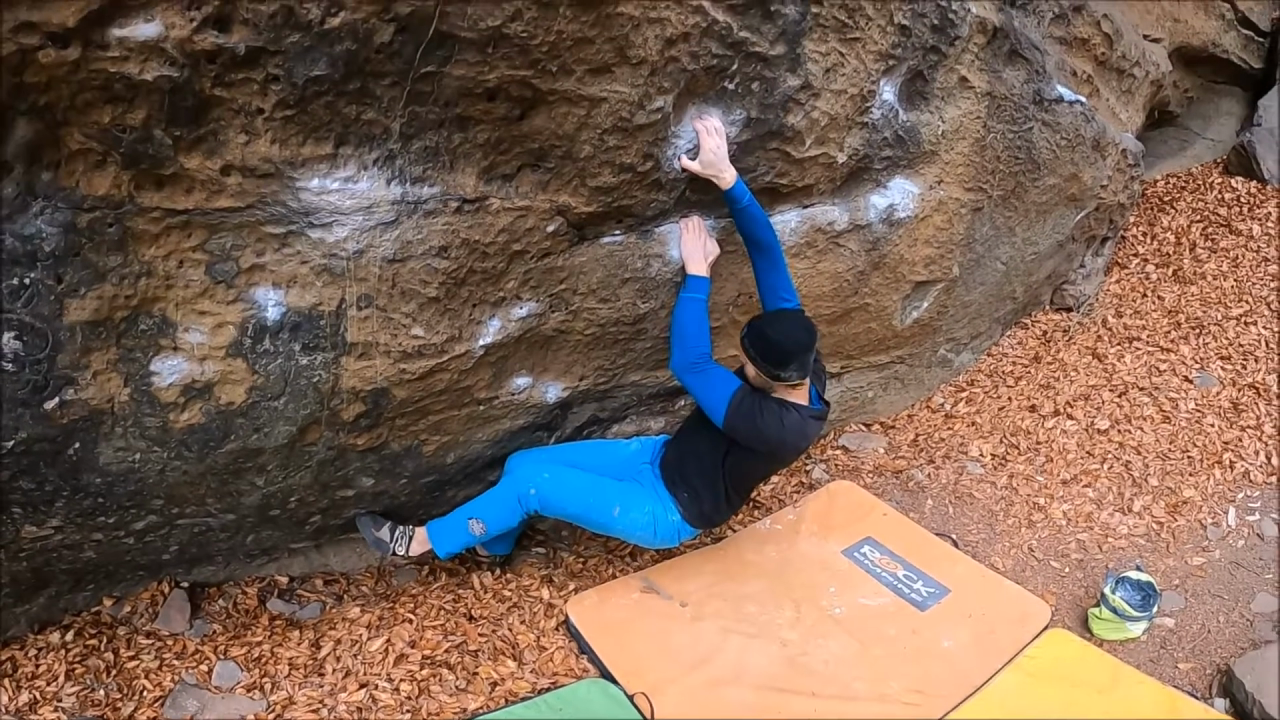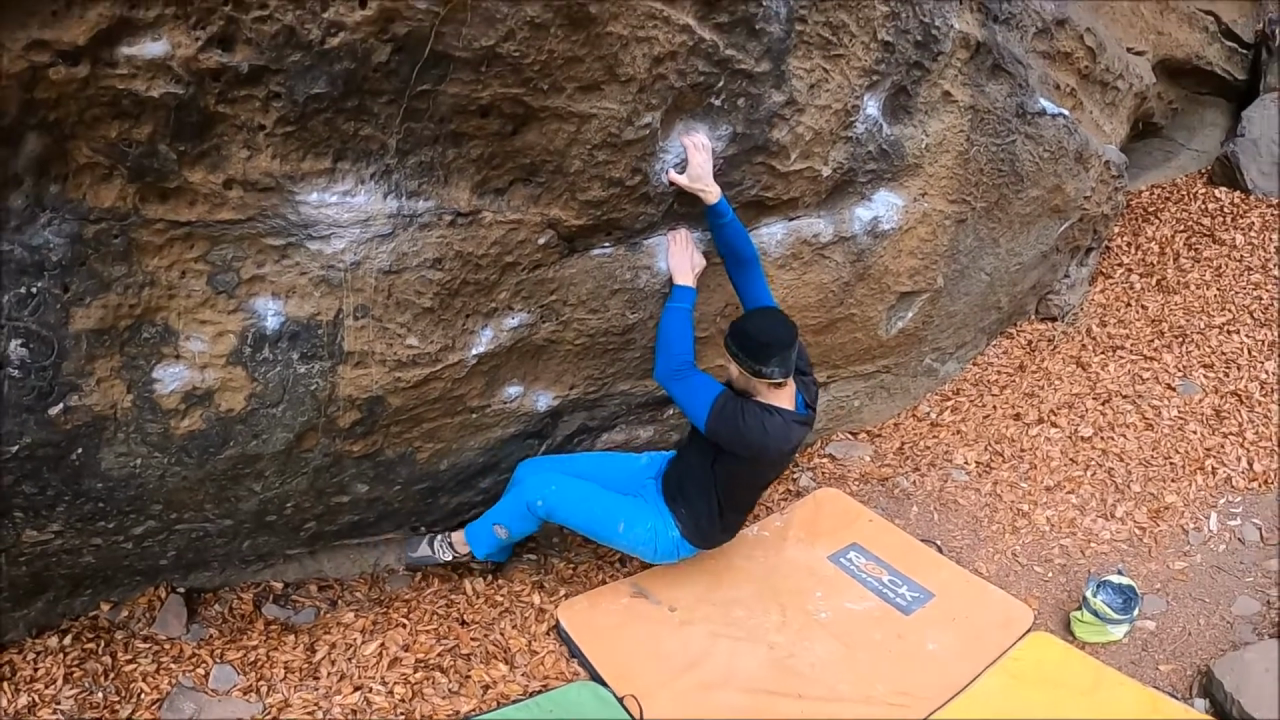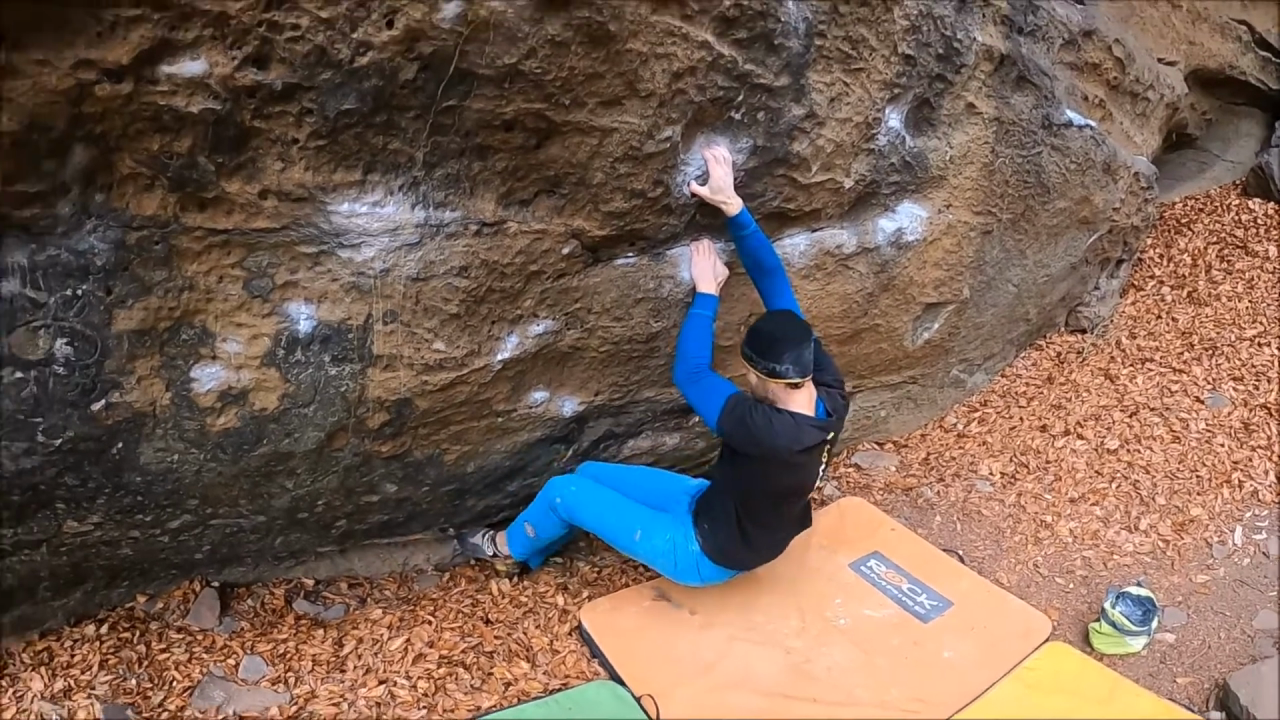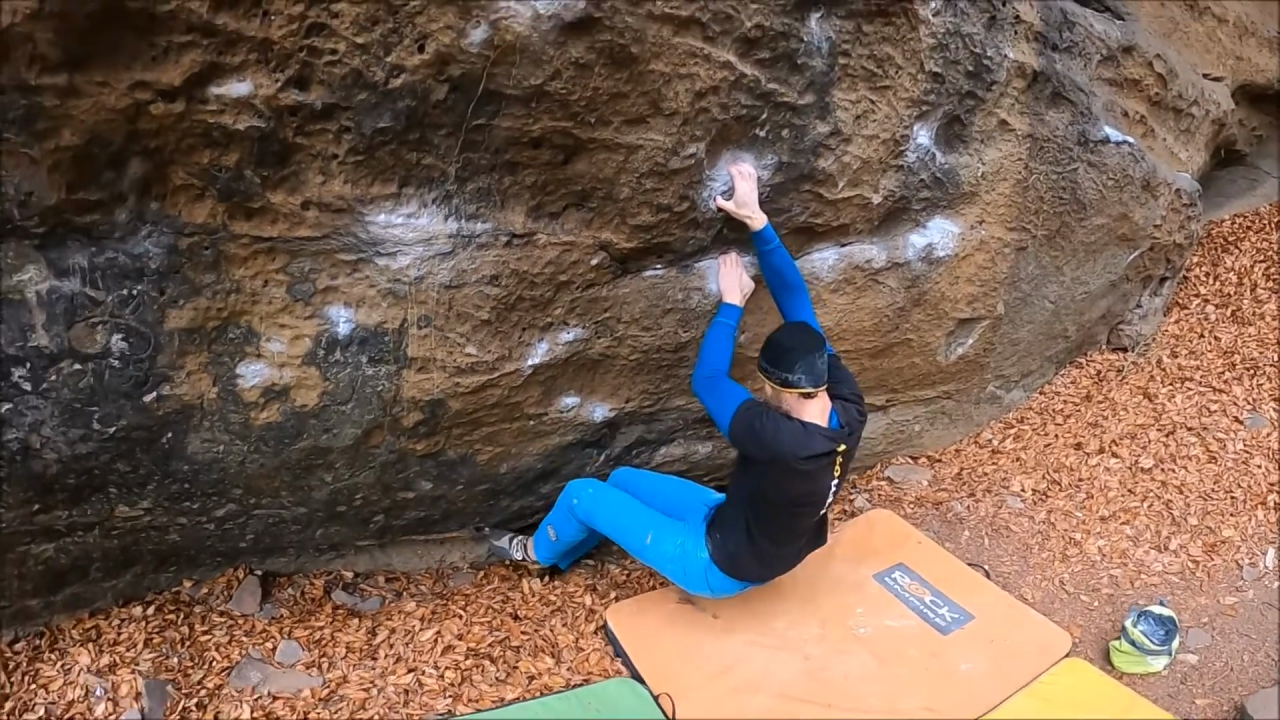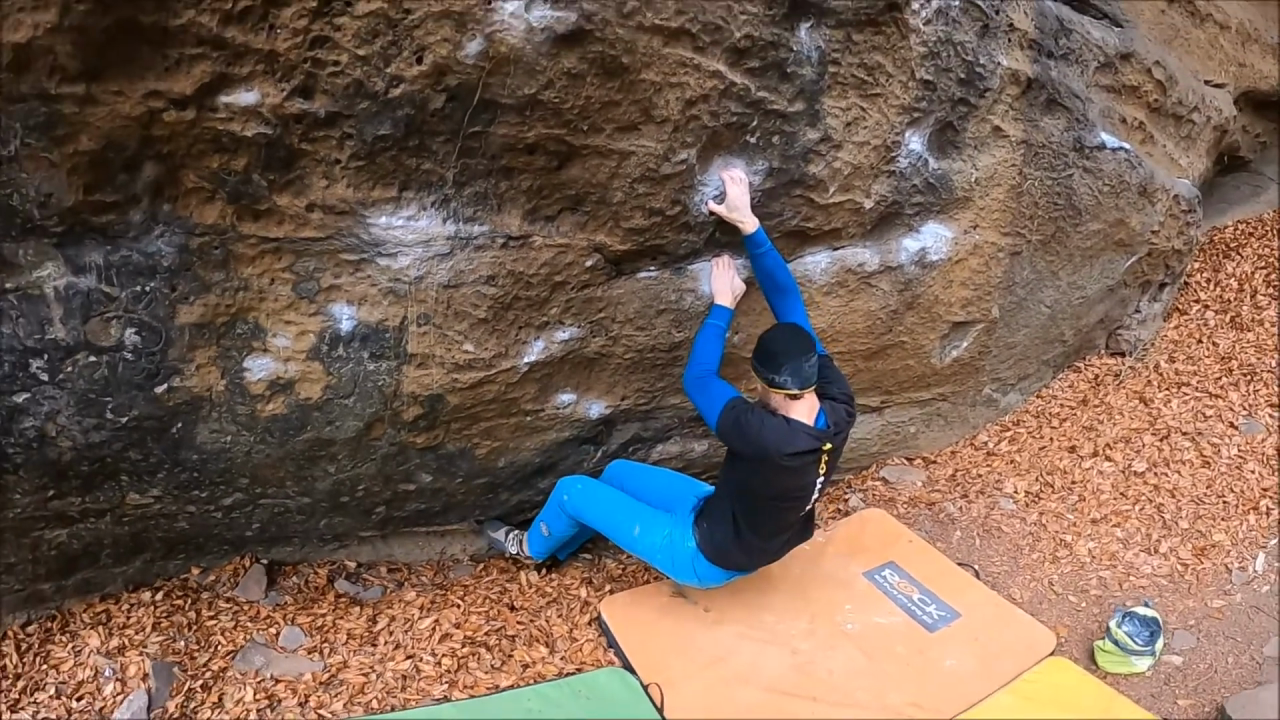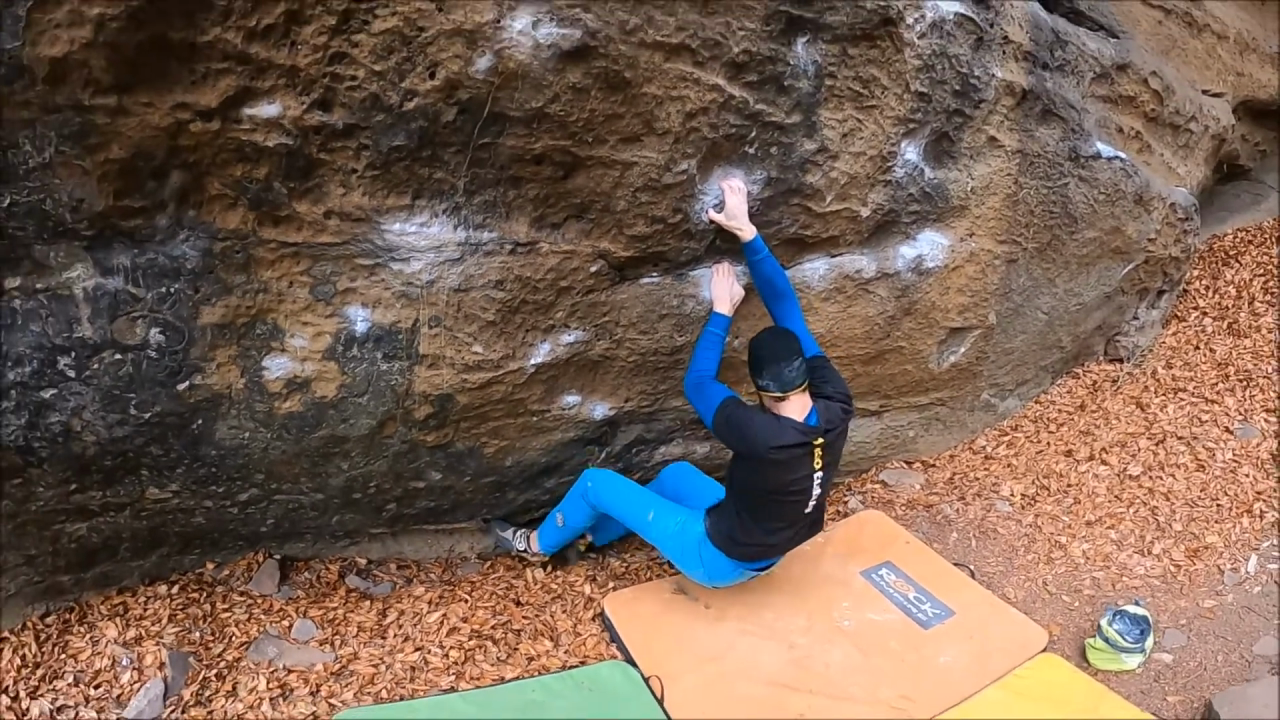
dt=0.4s
person 1, frame 1
left shoulder: (777, 427)
right shoulder: (801, 356)
left elbow: (690, 364)
right elbow: (768, 256)
left wrist: (697, 271)
right wrist: (727, 177)
left hip: (671, 509)
right hip: (664, 457)
left knee: (532, 483)
right knee: (520, 463)
left ankle: (421, 541)
right ankle: (494, 545)
person 1, frame 2
left shoulder: (757, 431)
right shoulder: (796, 373)
left elbow: (672, 372)
right elbow: (749, 274)
left wrist: (684, 282)
right wrist: (710, 194)
left hip: (675, 530)
right hip: (670, 475)
left knee: (541, 491)
right knee: (530, 470)
left ankle: (466, 546)
right ankle: (492, 550)
person 1, frame 3
left shoulder: (772, 434)
right shoulder: (830, 391)
left elbow: (690, 375)
right elbow: (777, 288)
left wrist: (706, 291)
right wrist: (733, 206)
left hip: (708, 555)
right hip: (717, 509)
left knee: (564, 491)
right knee: (589, 474)
left ankle: (507, 548)
right ankle: (528, 557)
person 1, frame 4
left shoulder: (783, 441)
right shoulder: (848, 406)
left elbow: (708, 380)
right elbow: (797, 305)
left wrist: (732, 302)
right wrist: (757, 221)
left hip: (721, 568)
right hip: (750, 535)
left knee: (582, 494)
right knee: (622, 479)
left ankle: (537, 553)
right ankle: (561, 557)
person 1, frame 5
left shoulder: (772, 440)
right shoulder: (838, 406)
left elbow: (698, 380)
right elbow: (790, 307)
left wrist: (723, 303)
right wrist: (748, 224)
left hip: (709, 559)
right hip: (738, 526)
left knee: (572, 491)
right knee: (617, 473)
left ankle: (531, 548)
right ankle: (558, 547)
person 1, frame 6
left shoulder: (763, 437)
right shoulder: (836, 404)
left elbow: (698, 384)
right elbow: (787, 309)
left wrist: (722, 309)
right wrist: (747, 231)
left hip: (721, 561)
right hip: (769, 551)
left knee: (597, 483)
right knee: (677, 474)
left ankle: (539, 544)
right ankle: (599, 534)
